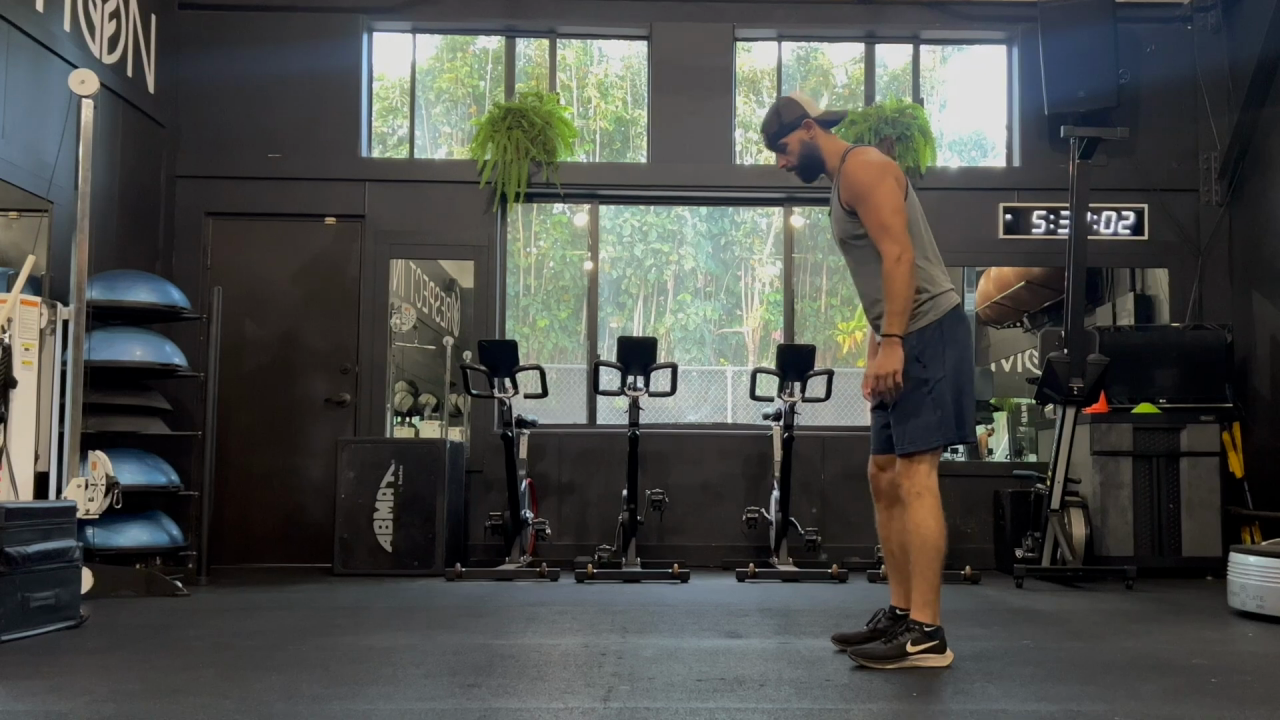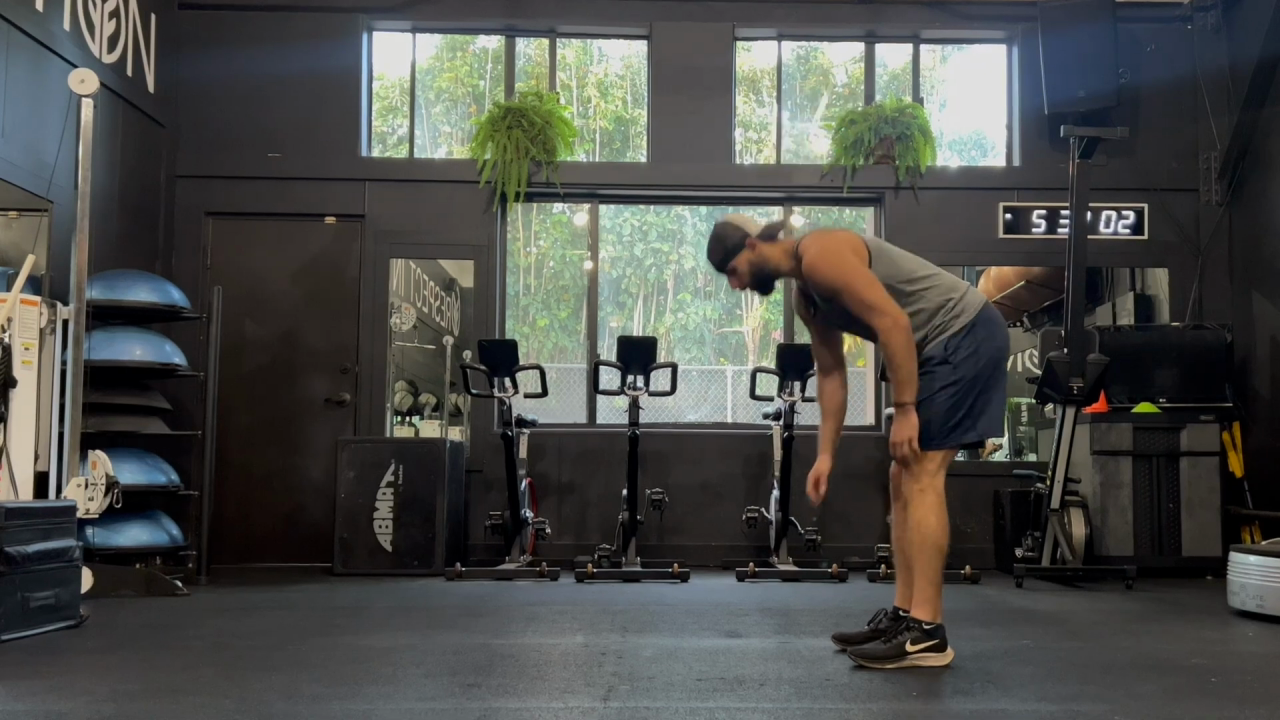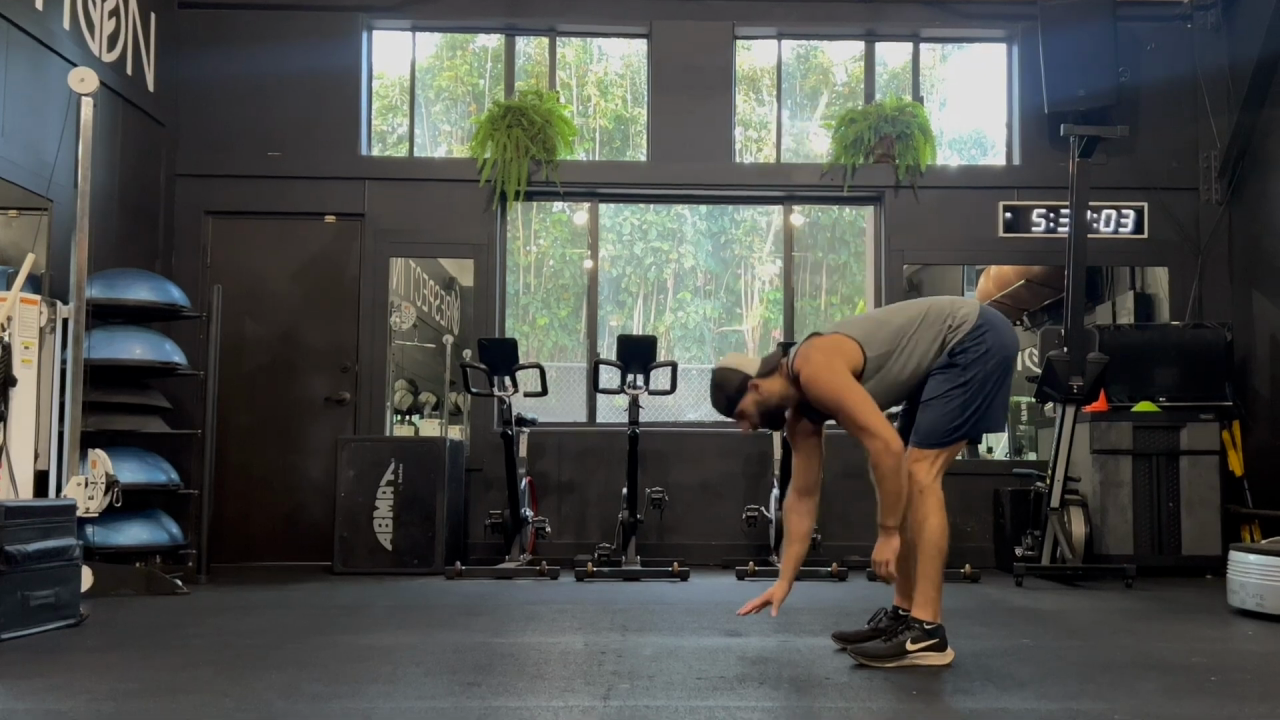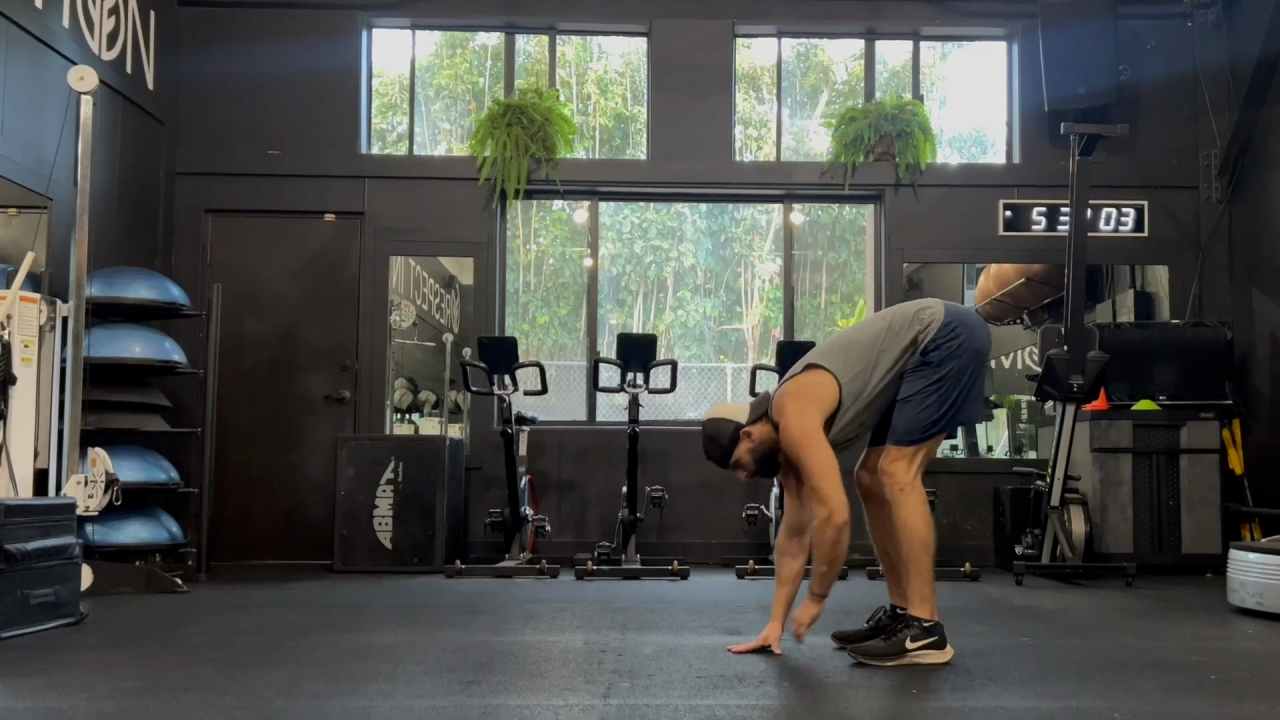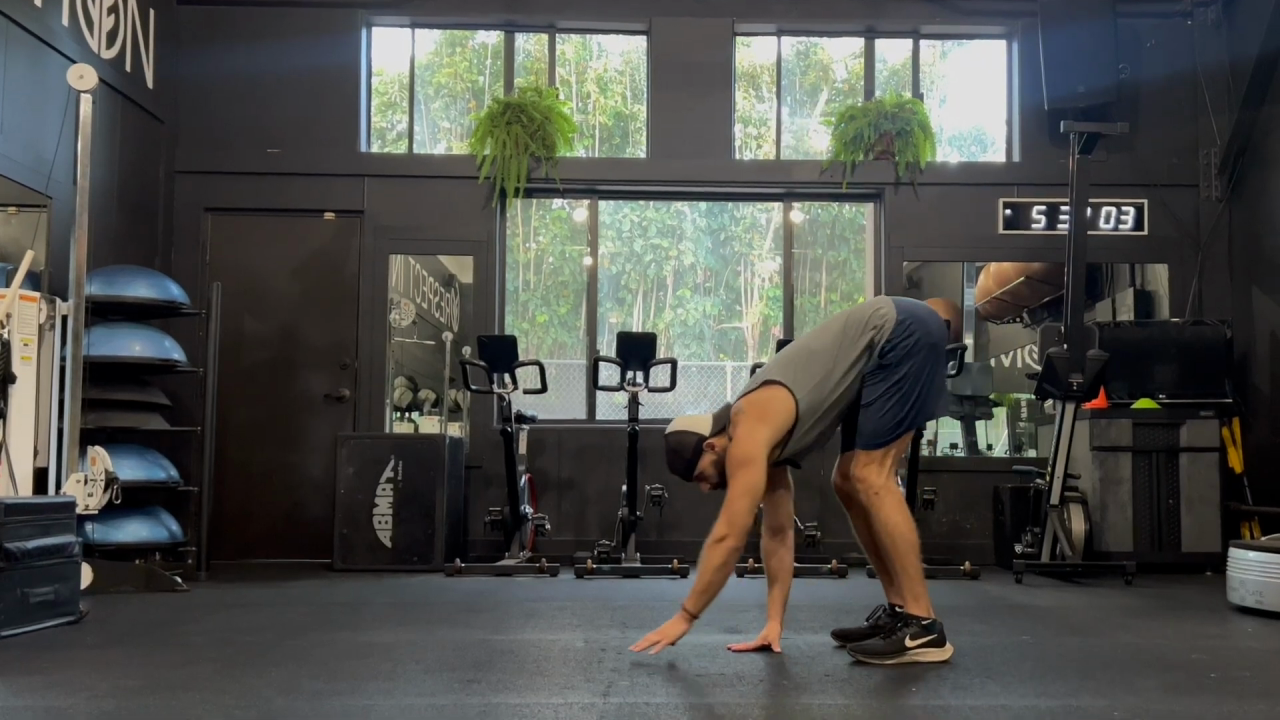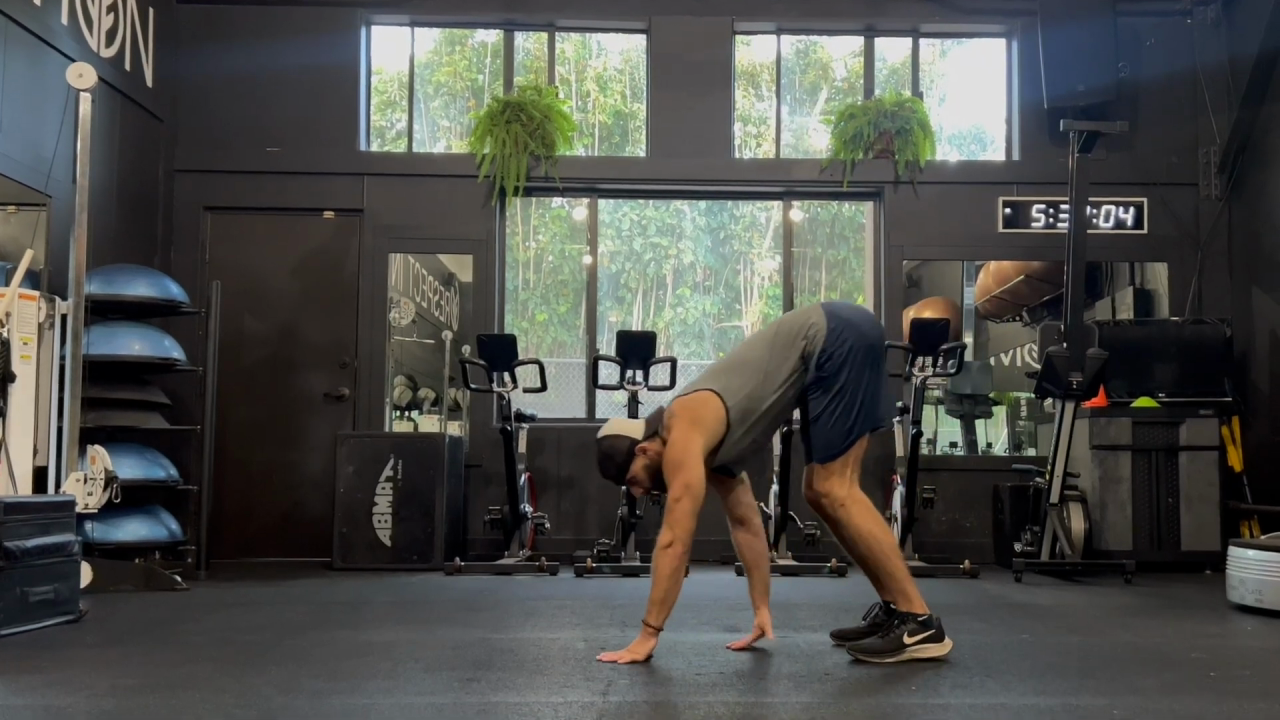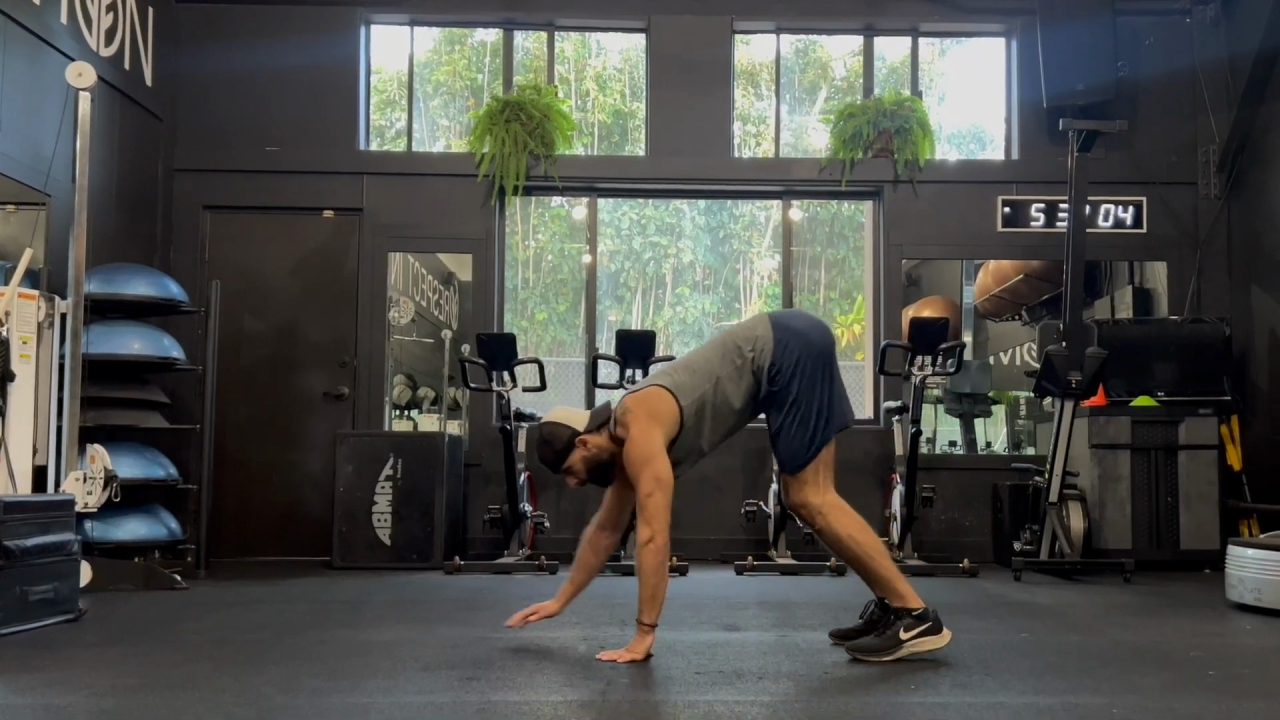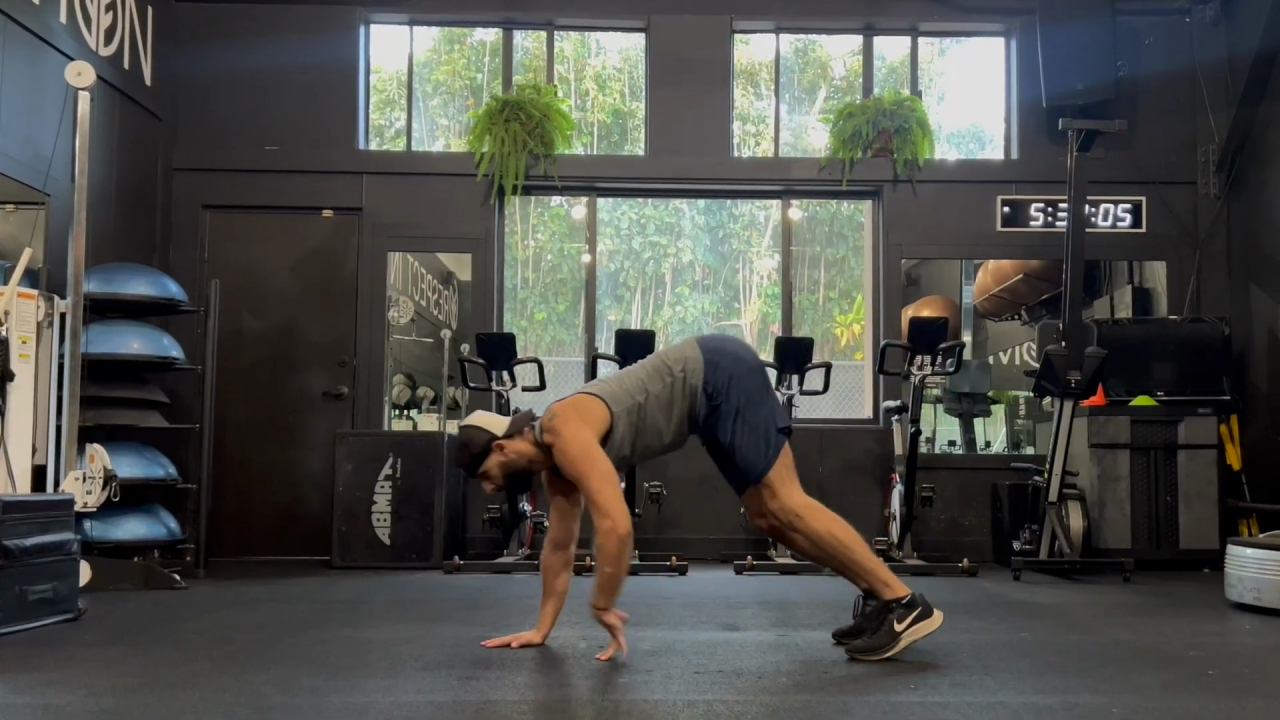
dt=0.4s
person 1, frame 1
left shoulder: (863, 166)
right shoulder: (843, 182)
left elbow: (898, 257)
left wrist: (891, 342)
right wrist: (877, 351)
left hip: (927, 333)
right hip: (904, 341)
left knee: (912, 479)
right knee: (884, 478)
left ankle: (926, 633)
right ankle: (901, 614)
person 1, frame 2
left shoulder: (821, 254)
right shoulder: (804, 295)
left elbow: (894, 324)
right elbow: (830, 373)
left wrist: (904, 410)
right wrist: (824, 456)
left hip: (966, 333)
right hip: (943, 345)
left knee: (922, 474)
right knee: (905, 479)
left ankle: (926, 632)
right ankle: (904, 614)
person 1, frame 3
left shoulder: (815, 370)
right shoulder: (800, 405)
left elbow: (886, 443)
right elbow: (803, 494)
left wrist: (888, 533)
right wrist: (784, 581)
left hip: (977, 338)
right hip: (959, 348)
left knee: (918, 474)
right knee: (904, 478)
left ankle: (926, 632)
right ankle: (904, 613)
person 1, frame 4
left shoulder: (795, 420)
right shoulder: (788, 433)
left elbow: (834, 513)
right elbow: (795, 530)
left wrist: (816, 598)
right wrist: (776, 621)
left hip: (948, 335)
right hip: (935, 341)
left knee: (896, 475)
right knee: (872, 479)
left ankle: (924, 630)
right ankle: (900, 613)
person 1, frame 5
left shoulder: (747, 436)
right shoulder: (764, 439)
left elbow: (728, 537)
right elbow: (778, 531)
left wrist: (684, 617)
right wrist: (773, 622)
left hip: (902, 332)
right hip: (890, 337)
left knee: (869, 480)
right knee: (849, 483)
left ankle: (923, 628)
right ankle: (900, 611)
person 1, frame 6
left shoulder: (682, 438)
right shoulder: (708, 442)
left elbow: (674, 541)
right elbow: (744, 521)
left wrist: (647, 636)
right wrist: (761, 610)
left hip: (840, 337)
right hip: (831, 339)
left knee: (833, 491)
right knee: (820, 492)
left ankle: (919, 624)
right ankle: (895, 610)
person 1, frame 7
left shoulder: (639, 432)
right shoulder: (628, 438)
left elbow: (653, 537)
right elbow: (605, 527)
left wrist: (644, 635)
right wrist: (560, 600)
left hip: (787, 348)
right hip: (784, 349)
left knee: (811, 500)
right knee: (805, 500)
left ankle: (914, 617)
right ankle: (889, 606)
person 1, frame 8
left shoulder: (566, 435)
right shoulder: (553, 457)
left elbow: (615, 526)
right elbow: (559, 544)
left wrist: (603, 607)
right wrist: (542, 627)
left hip: (718, 372)
right hip: (712, 383)
left knee: (785, 505)
right knee: (769, 517)
left ankle: (904, 604)
right ankle: (878, 597)
